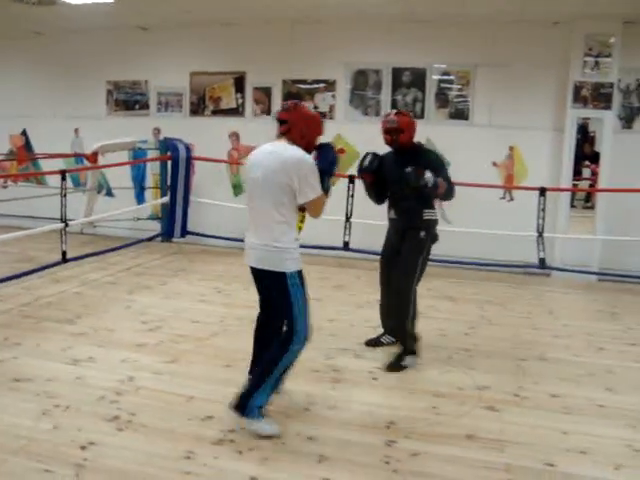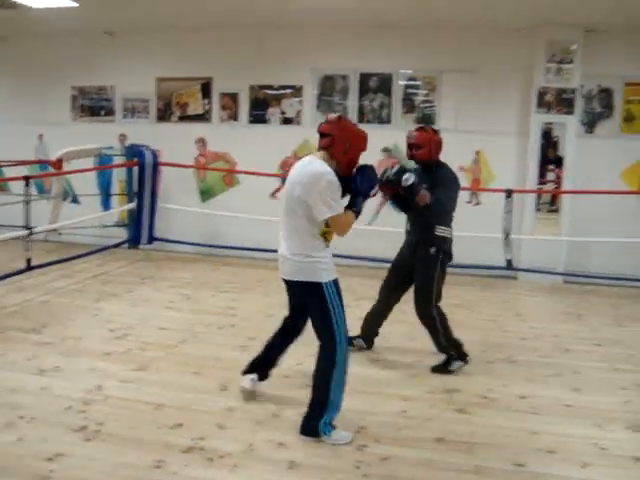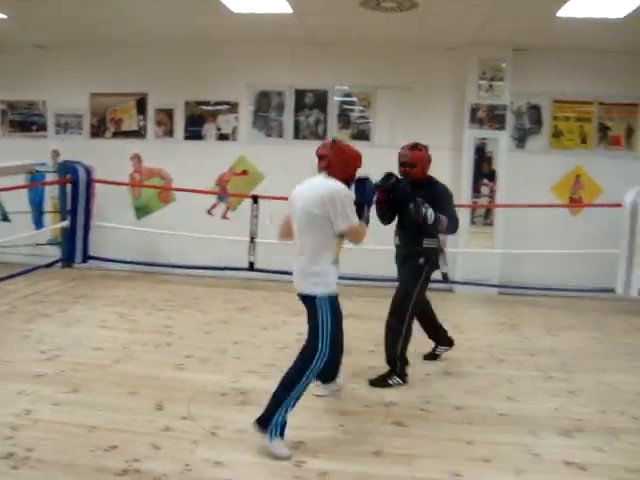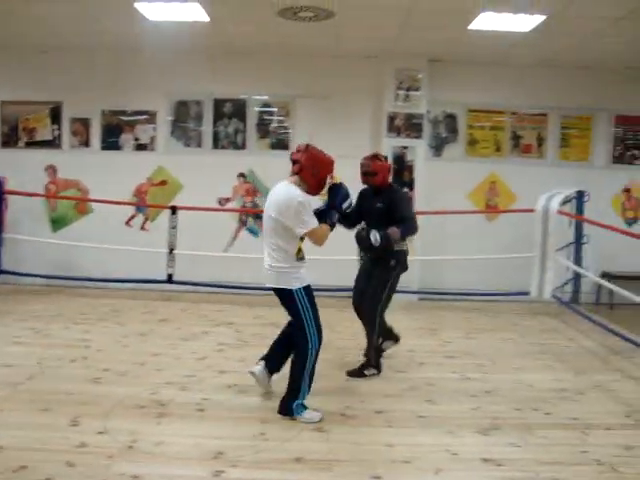
dt=0.4s
person 1, frame 1
left shoulder: (257, 155)
right shoulder: (299, 160)
right elbow: (316, 207)
right wrist: (326, 172)
left hip: (255, 253)
right hip: (281, 257)
left knee: (271, 315)
right knee: (296, 331)
left ankle: (260, 373)
right ankle: (251, 403)
person 1, frame 2
left shoulder: (305, 165)
right shoulder: (322, 175)
right elbow: (341, 226)
left wrist: (347, 185)
right wrist: (360, 194)
left hip: (291, 265)
right hip: (314, 270)
left knee: (294, 322)
right knee: (335, 343)
left ankle: (254, 373)
right ankle: (320, 424)
person 1, frame 3
left shoulder: (301, 189)
right shoulder: (338, 192)
left elbow: (285, 233)
right elbow: (356, 236)
right wrist: (364, 203)
left hip: (305, 278)
right hip: (319, 282)
left knee: (331, 332)
right knee: (315, 352)
left ankle: (328, 378)
right ankle: (271, 423)
person 1, frame 4
left shoulder: (282, 189)
right shoulder: (296, 199)
right elbow: (319, 238)
left wrist: (326, 211)
right wrist: (335, 209)
left hip: (279, 275)
right hip: (290, 278)
left knee: (300, 325)
right knee: (310, 338)
left ankle: (266, 366)
right ankle: (293, 404)
person 2, frame 1
left shoulder: (427, 157)
right shoulder: (386, 160)
left elbow: (448, 192)
right elbow: (379, 198)
left wrist: (429, 181)
right wrist: (368, 177)
left hip: (420, 229)
right hip: (396, 227)
left knee: (403, 286)
right knee: (388, 283)
left ankle: (408, 347)
right ankle: (392, 332)
person 2, frame 2
left shoulder: (445, 177)
right shoulder: (417, 172)
left elbow: (440, 211)
left wrist: (412, 185)
right wrist: (390, 190)
left hip: (434, 246)
right hip: (413, 241)
left knee: (426, 305)
right knee: (389, 291)
left ankle: (455, 354)
right ankle: (367, 337)
person 2, frame 3
left shoulder: (438, 191)
right shoulder: (400, 185)
left elbow: (452, 226)
right elbow: (386, 218)
left wrist: (431, 217)
right wrist: (382, 195)
left hip: (423, 255)
right hip: (403, 251)
left knee: (401, 309)
right knee: (417, 303)
left ankle: (397, 371)
right ankle: (443, 339)
person 2, frame 4
left shoulder: (397, 196)
right shoulder: (365, 195)
left elbow: (410, 227)
right elbow: (350, 222)
left wrist: (382, 237)
right wrist: (338, 212)
left hip: (392, 258)
right hip: (371, 256)
left knee: (373, 306)
right knee: (359, 301)
left ankle: (372, 363)
right ankle: (387, 336)
